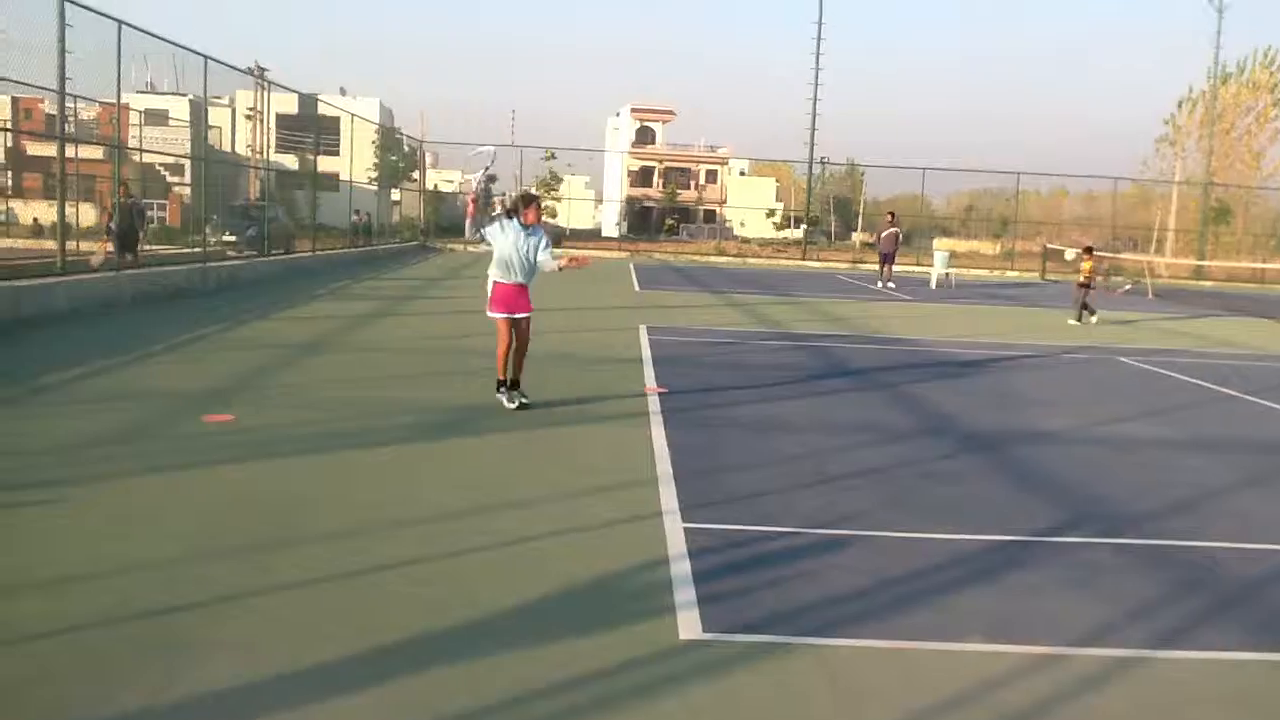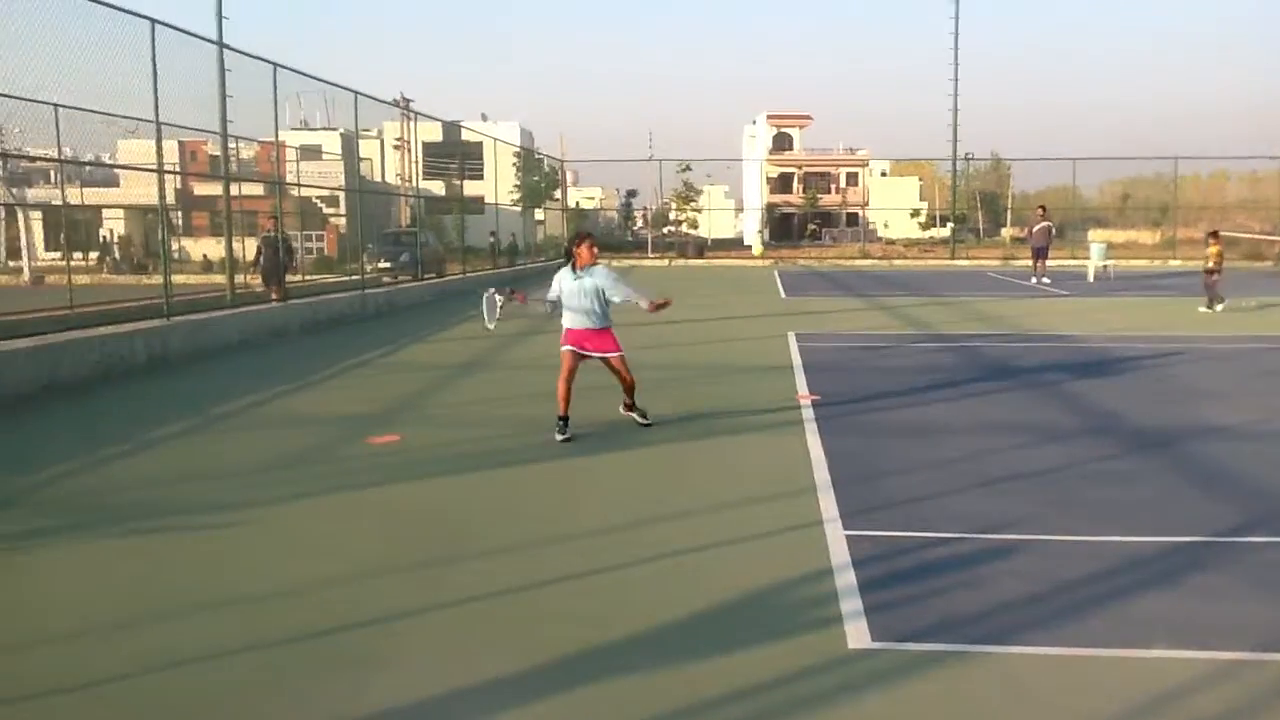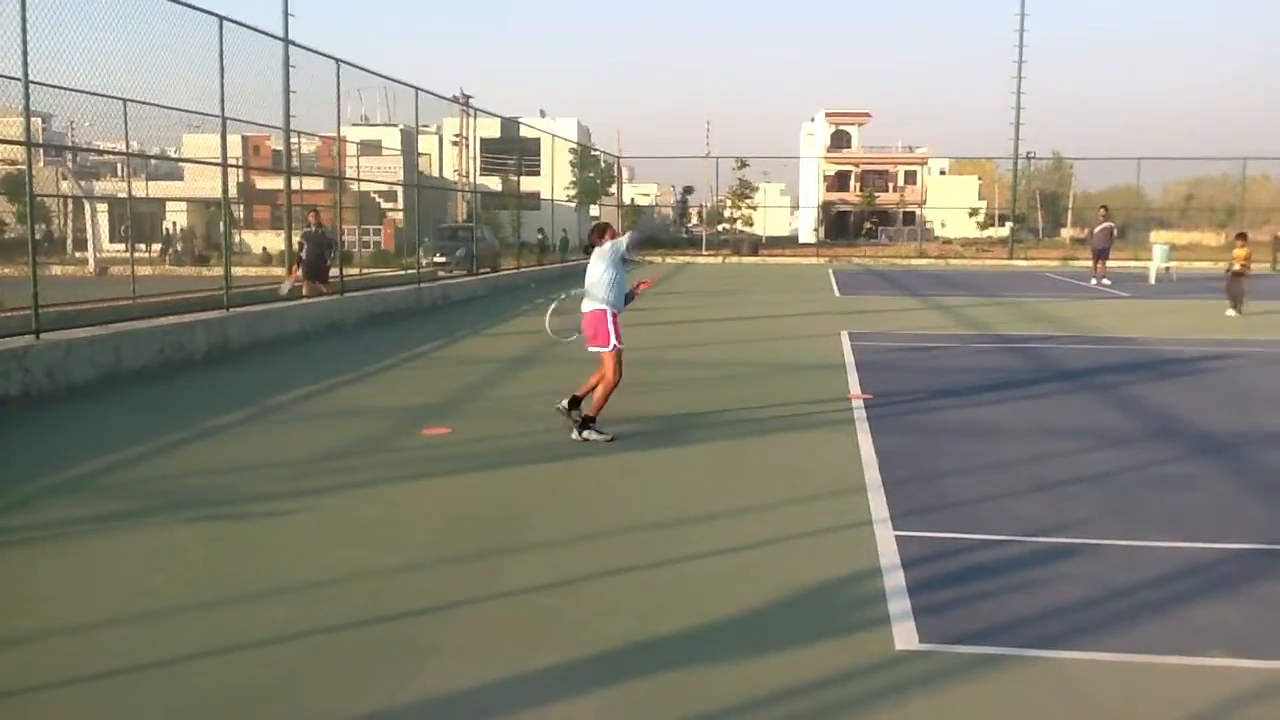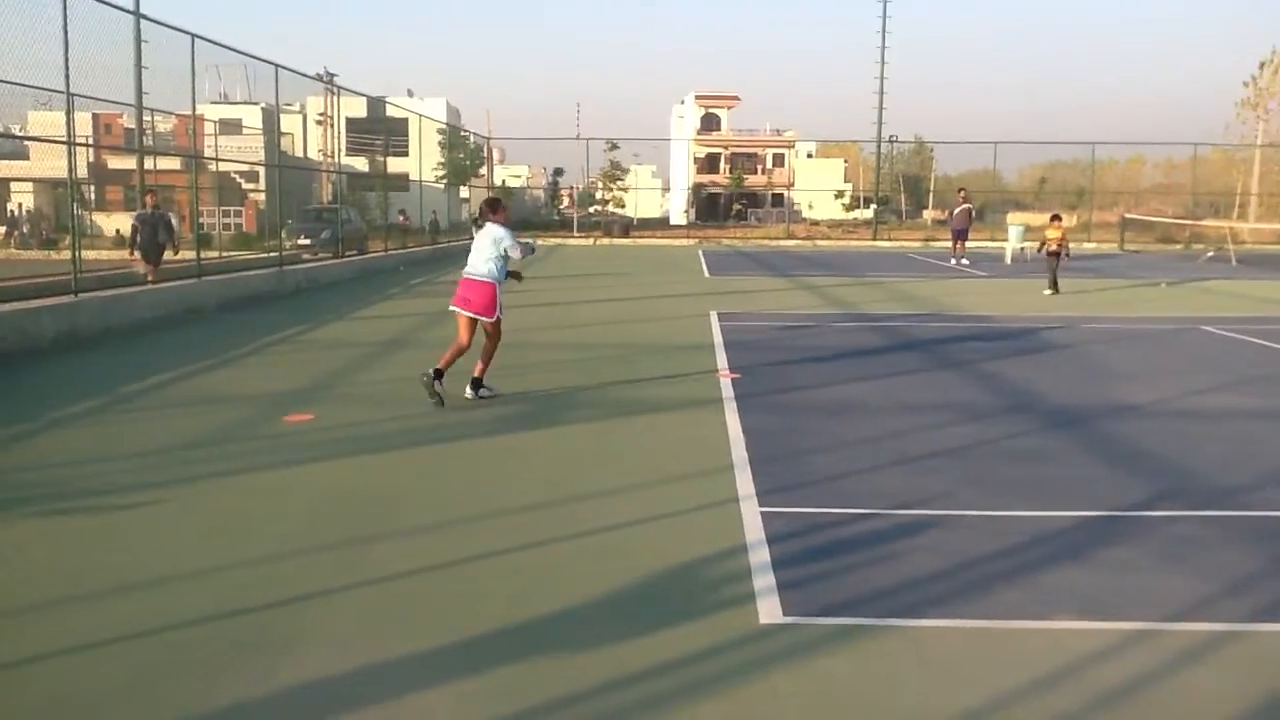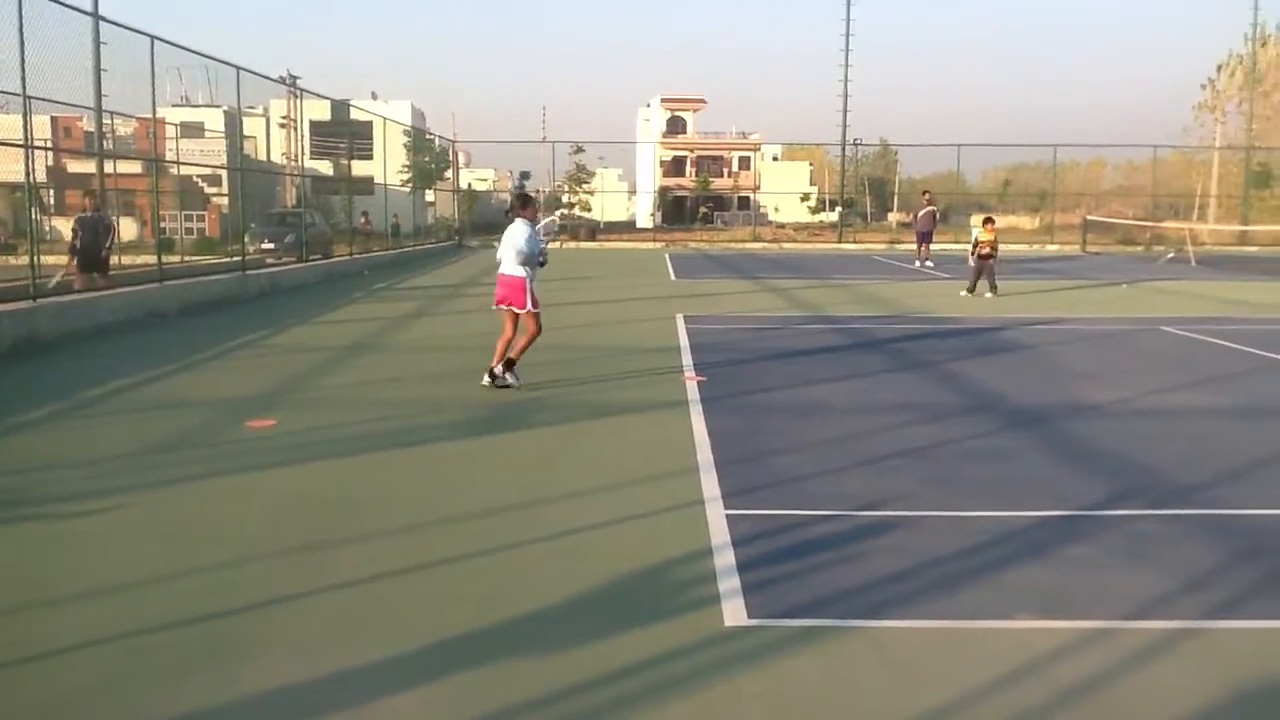
dt=0.5s
person 1, frame 1
left shoulder: (539, 234)
right shoulder: (500, 226)
left elbow: (545, 263)
left wrist: (564, 263)
left hip: (521, 289)
right hip: (500, 287)
left knee: (523, 340)
right knee: (506, 340)
left ankle: (514, 387)
right ankle: (502, 386)
person 1, frame 2
left shoulder: (602, 273)
right shoulder: (561, 276)
left elbow: (624, 293)
right elbow: (550, 305)
left wrist: (649, 305)
left hip: (601, 333)
right hip: (573, 332)
left knee: (627, 379)
right knee: (566, 374)
left ankle: (629, 406)
right ankle: (562, 421)
person 1, frame 3
left shoulder: (601, 264)
right shoulder: (609, 249)
right elbow: (631, 237)
left wrist: (633, 291)
right wrist: (615, 239)
left hip: (594, 316)
right hip: (602, 317)
left knee: (608, 369)
right knee: (613, 376)
left ankle: (573, 402)
right ankle: (585, 426)
person 1, frame 4
left shoulder: (480, 235)
right shoulder: (500, 232)
right elbow: (520, 252)
left wrist: (507, 272)
right wrist: (529, 247)
left hip: (466, 284)
right hip: (487, 288)
left knee: (463, 342)
right knee: (493, 338)
left ankle: (435, 376)
right ankle: (476, 385)
person 1, frame 5
left shoulder: (510, 230)
right shoulder: (526, 231)
left elbow: (501, 256)
right elbow: (521, 258)
right wrist: (539, 260)
left hip: (504, 279)
right hip: (519, 282)
left knee: (510, 330)
right knee: (534, 329)
left ankle: (493, 374)
right ankle: (508, 365)
